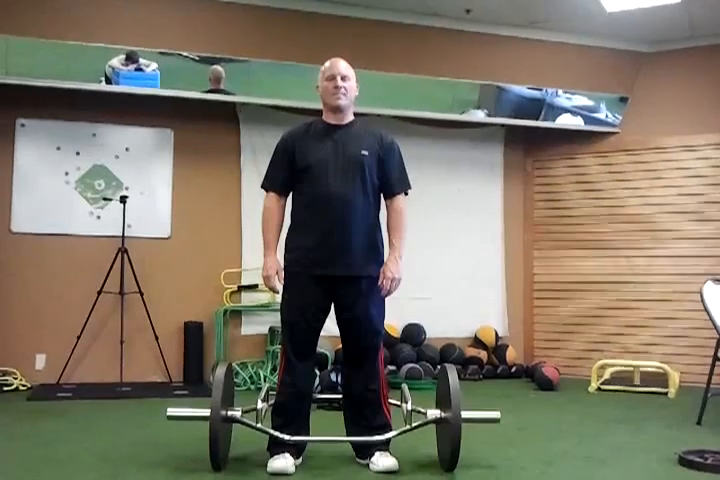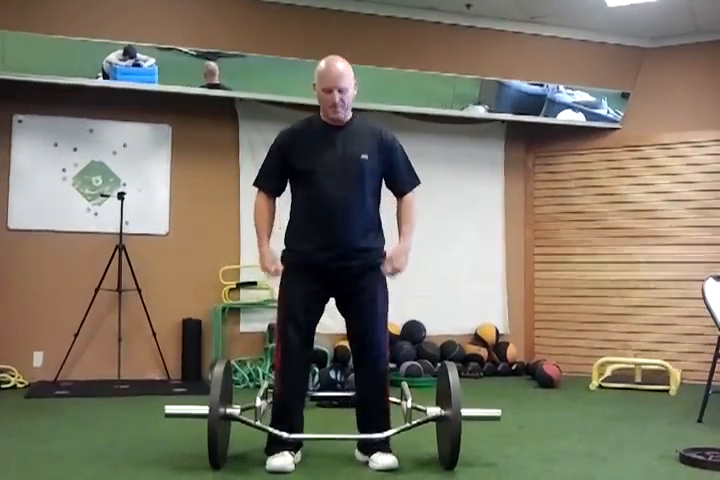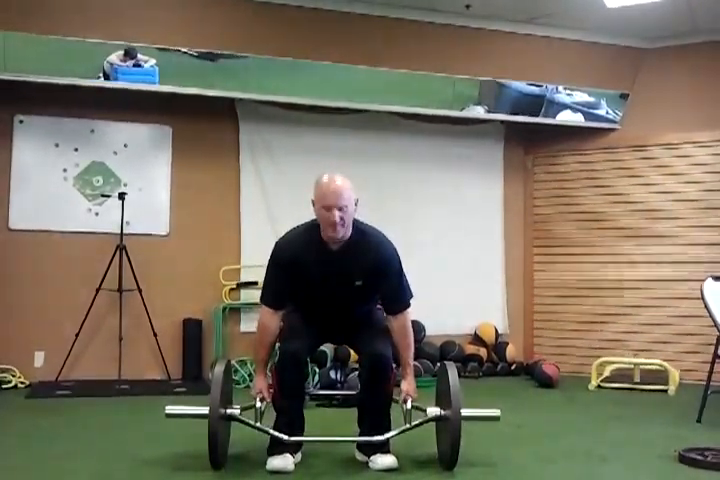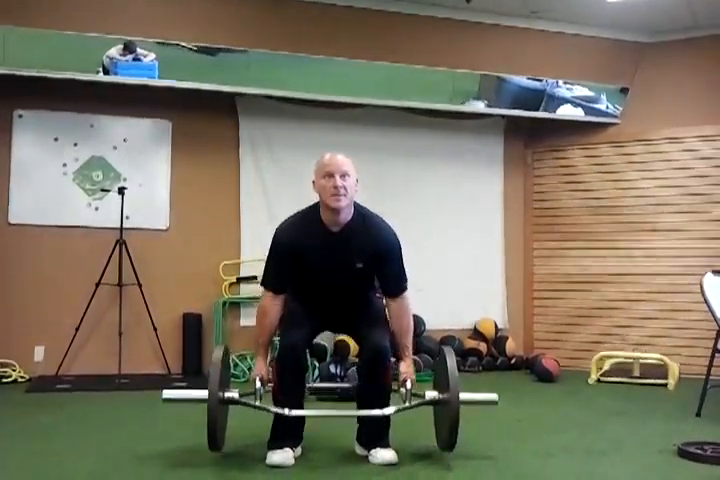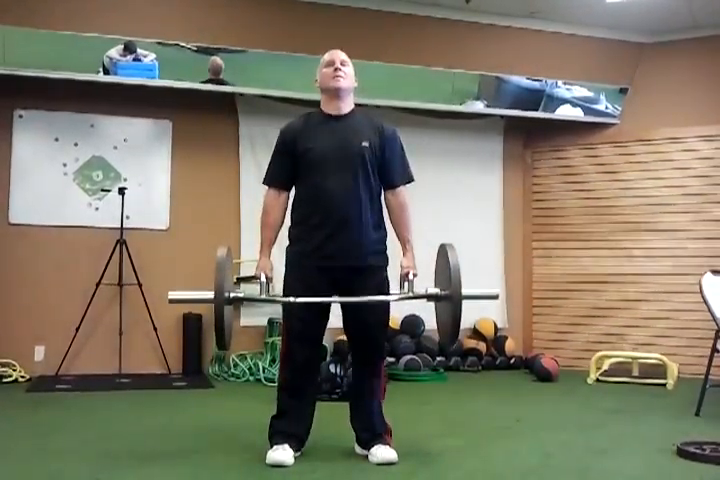
dt=1s
person 1, frame 1
left shoulder: (380, 142)
right shoulder: (295, 140)
left elbow: (396, 201)
right elbow: (275, 198)
left wrist: (395, 256)
right wrist: (270, 254)
left hip: (363, 269)
right hip: (305, 268)
left knee: (365, 356)
right knee: (296, 355)
left ankle: (372, 444)
right ankle: (285, 445)
person 1, frame 2
left shoulder: (379, 139)
right shoulder: (293, 138)
left elbow: (406, 192)
right elbow: (265, 193)
left wrist: (404, 243)
right wrist: (264, 246)
left hip: (364, 265)
right hip: (304, 265)
left knee: (372, 350)
right knee: (293, 348)
left ankle: (374, 443)
right ankle: (284, 443)
person 1, frame 3
left shoulder: (379, 248)
right shoulder: (290, 247)
left elbow: (398, 313)
right elbow: (271, 311)
left wrist: (408, 374)
right wrist: (260, 373)
left hip: (362, 316)
right hip: (306, 315)
left knee: (379, 356)
right knee: (290, 354)
left ankle: (374, 443)
right ankle: (286, 444)
person 1, frame 4
left shoulder: (379, 234)
right shoulder: (291, 233)
left elbow: (397, 298)
right elbow: (272, 297)
left wrist: (406, 358)
right wrist: (260, 357)
left hip: (360, 304)
right hip: (306, 303)
left knee: (378, 349)
right knee: (290, 347)
left ankle: (373, 439)
right ankle: (286, 439)
person 1, frame 5
left shoulder: (380, 132)
right shoulder: (296, 132)
left elbow: (396, 194)
right elbow: (276, 196)
left wrist: (407, 251)
right wrist: (264, 254)
left hip: (367, 259)
right hip: (307, 259)
left knee: (369, 349)
right knee: (300, 350)
left ankle: (372, 436)
right ankle: (286, 438)
